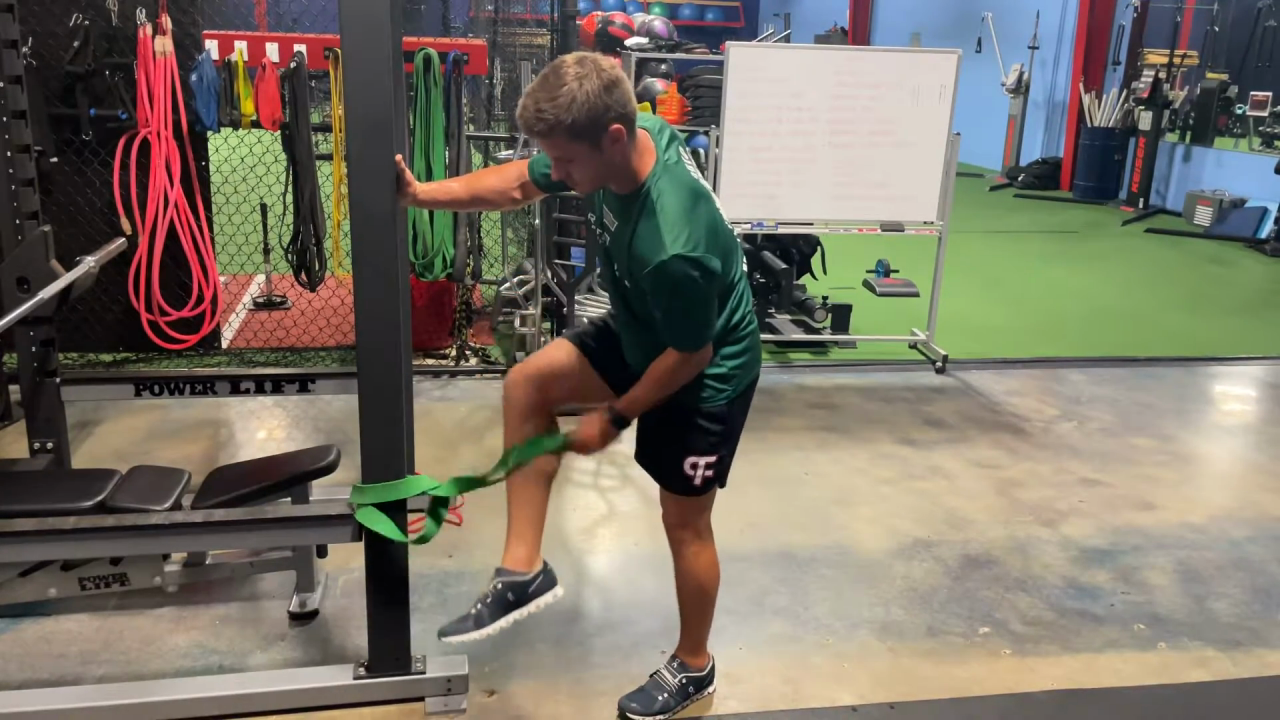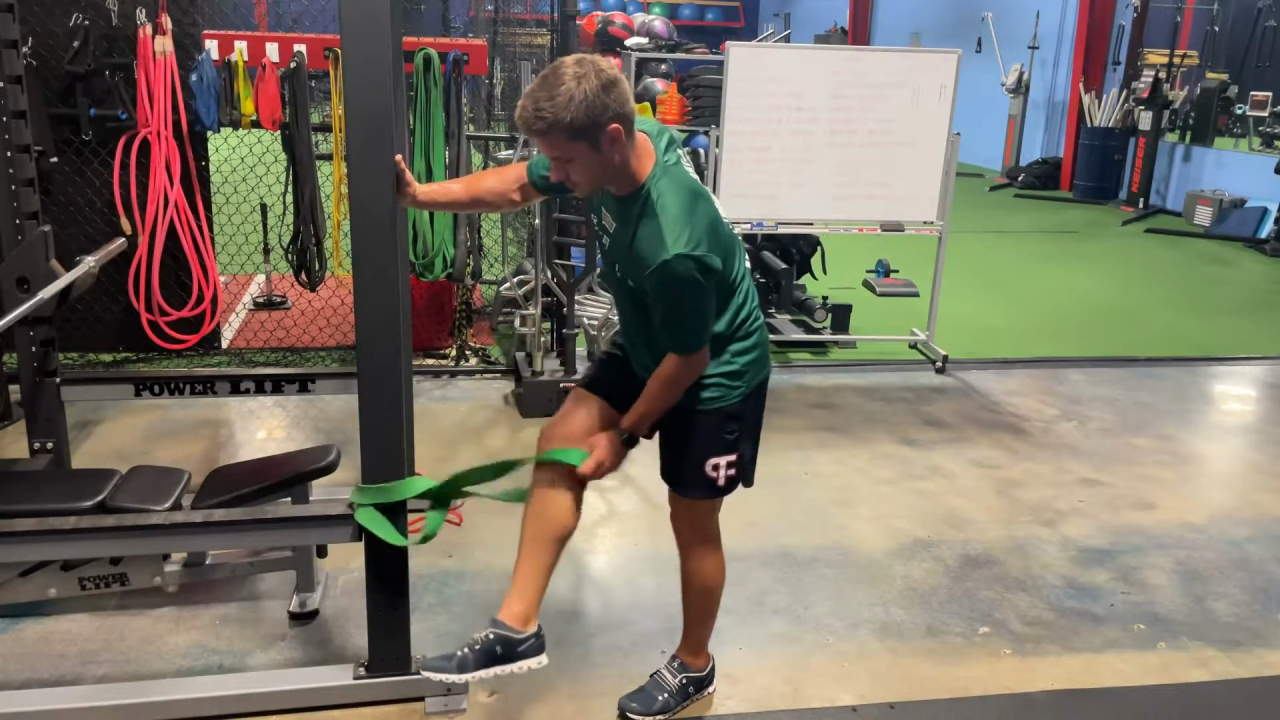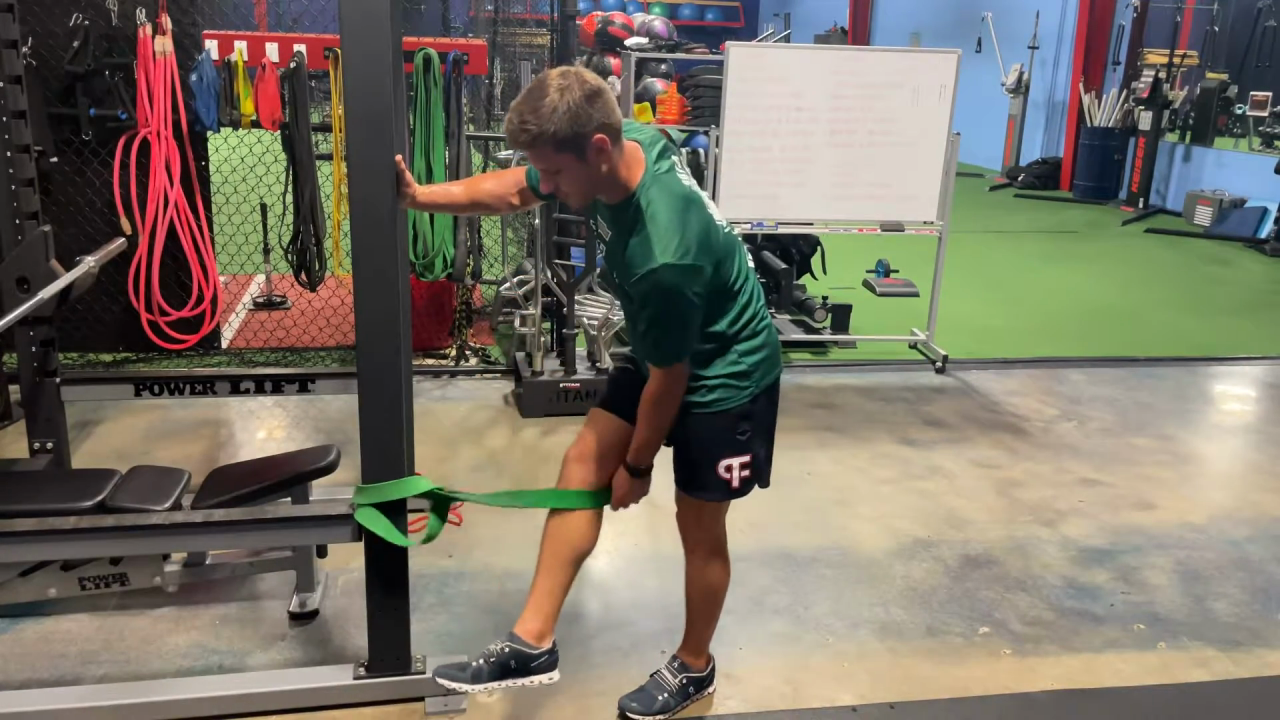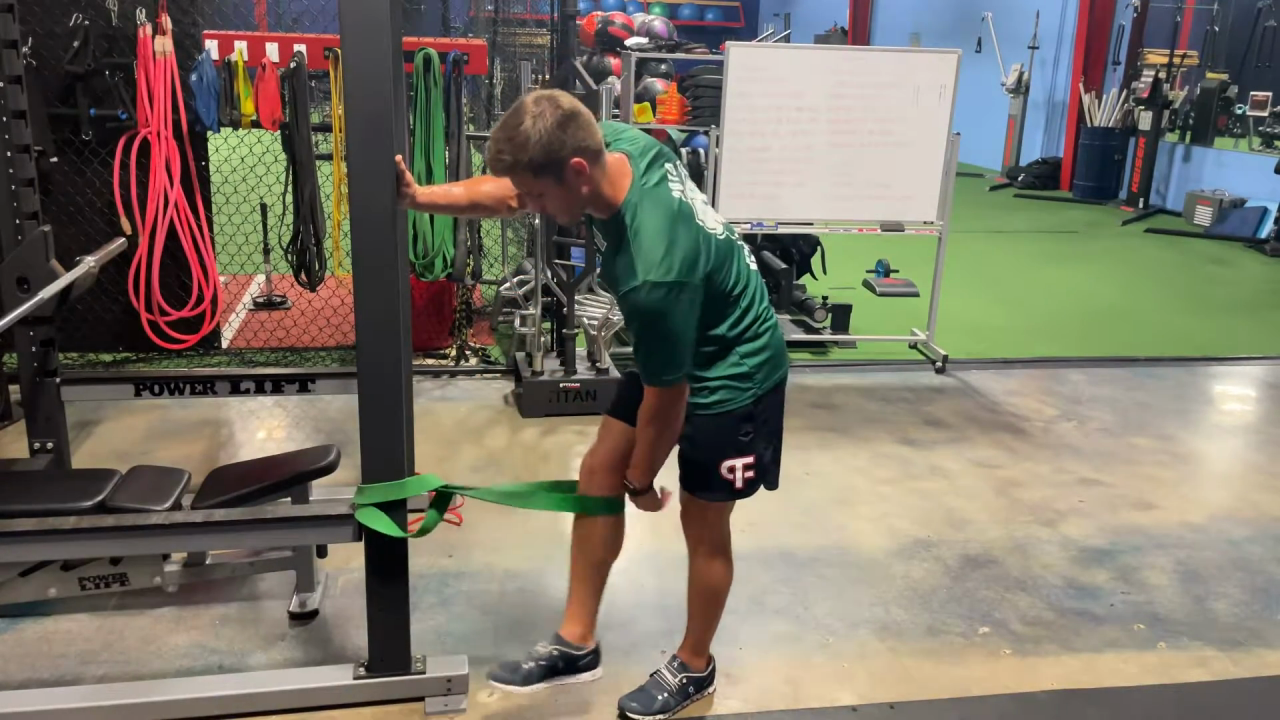
dt=0.3s
person 1, frame 1
left shoulder: (674, 247)
right shoulder: (622, 139)
left elbow: (689, 356)
right elbow: (518, 184)
left wrist: (612, 418)
right wrist: (422, 193)
left hip: (706, 374)
right hip: (639, 332)
left knee: (683, 521)
right knee: (526, 386)
left ankle: (693, 665)
right ankle: (524, 571)
person 1, frame 2
left shoulder: (675, 247)
right shoulder: (617, 143)
left elbow: (686, 362)
right elbow: (516, 186)
left wrist: (622, 435)
right wrist: (422, 194)
left hip: (715, 374)
right hip: (645, 344)
left knee: (691, 522)
right knee: (560, 442)
left ankle: (693, 666)
right ankle: (518, 628)
person 1, frame 3
left shoulder: (664, 256)
right shoulder: (621, 145)
left elbow: (669, 379)
right elbow: (514, 190)
left wrist: (636, 466)
right wrist: (420, 196)
left hip: (725, 373)
right hip: (662, 352)
left knee: (698, 523)
right knee: (581, 463)
left ankle: (693, 666)
right ankle: (532, 643)
person 1, frame 4
left shoulder: (653, 272)
right shoulder: (617, 143)
left elbow: (668, 397)
right elbow: (510, 194)
left wrist: (642, 479)
right wrist: (420, 196)
left hip: (732, 373)
right hip: (675, 356)
left knee: (702, 522)
right knee: (598, 475)
left ankle: (694, 665)
right ankle: (574, 643)
